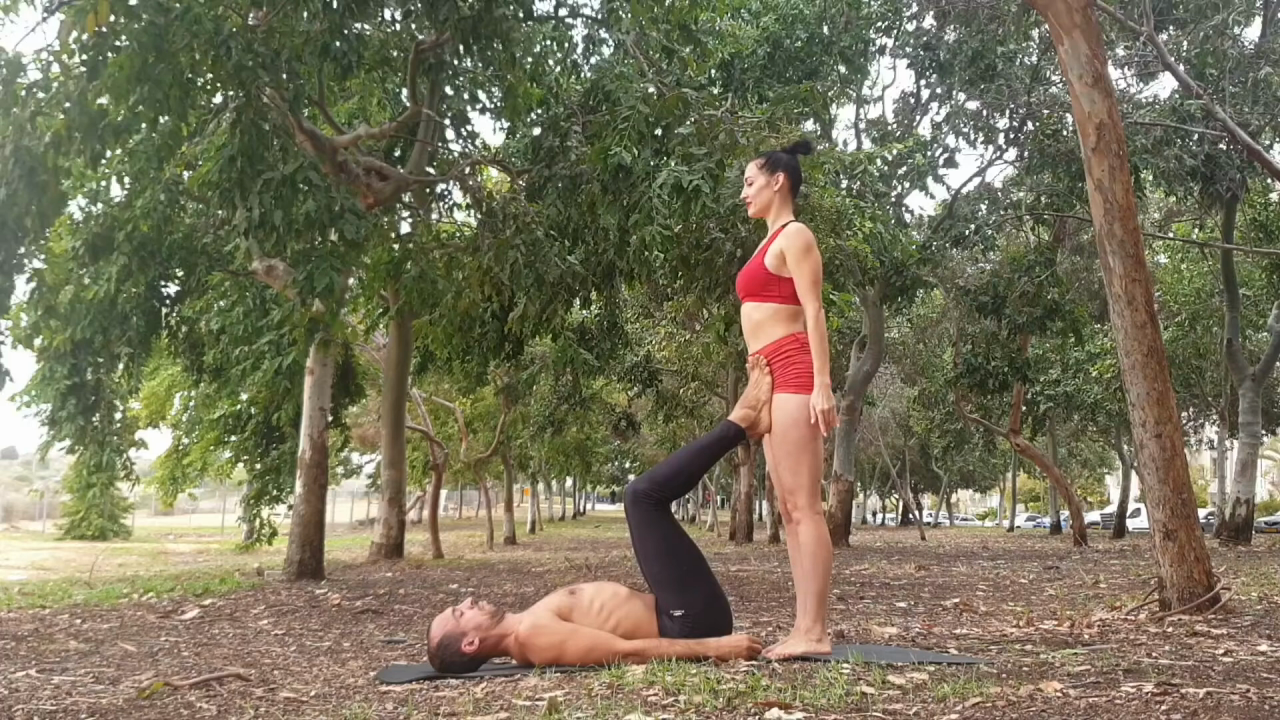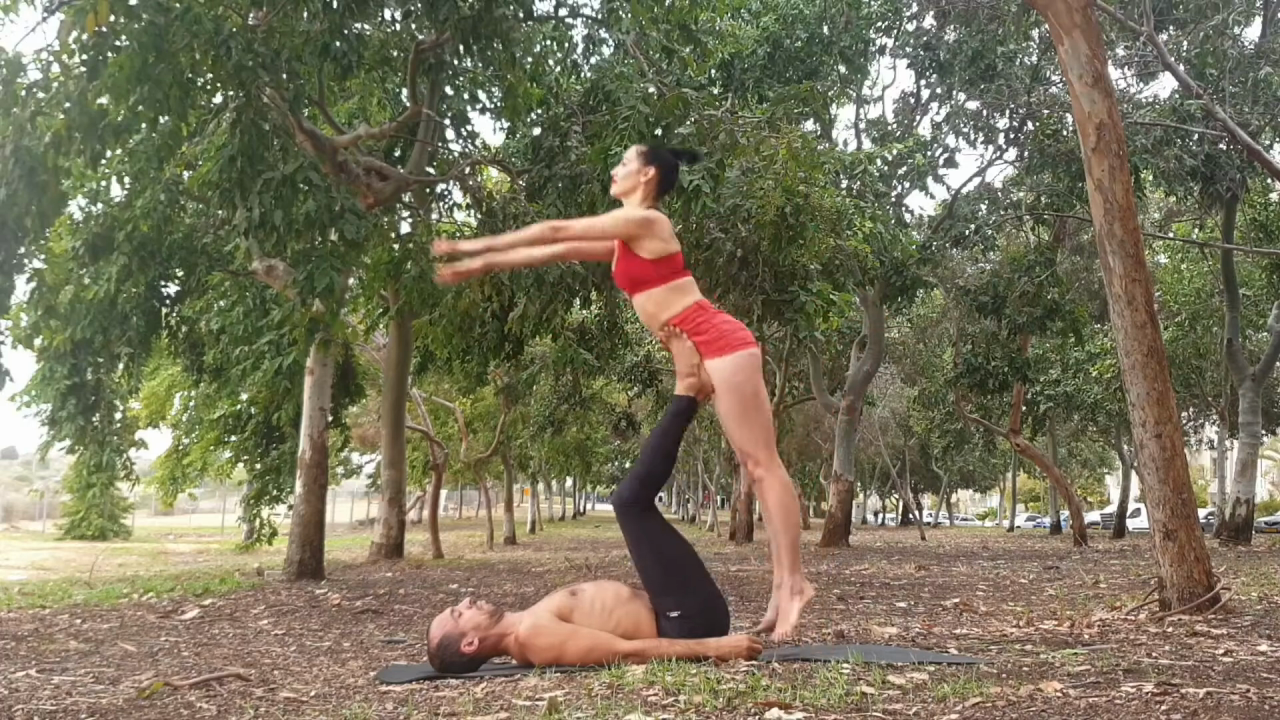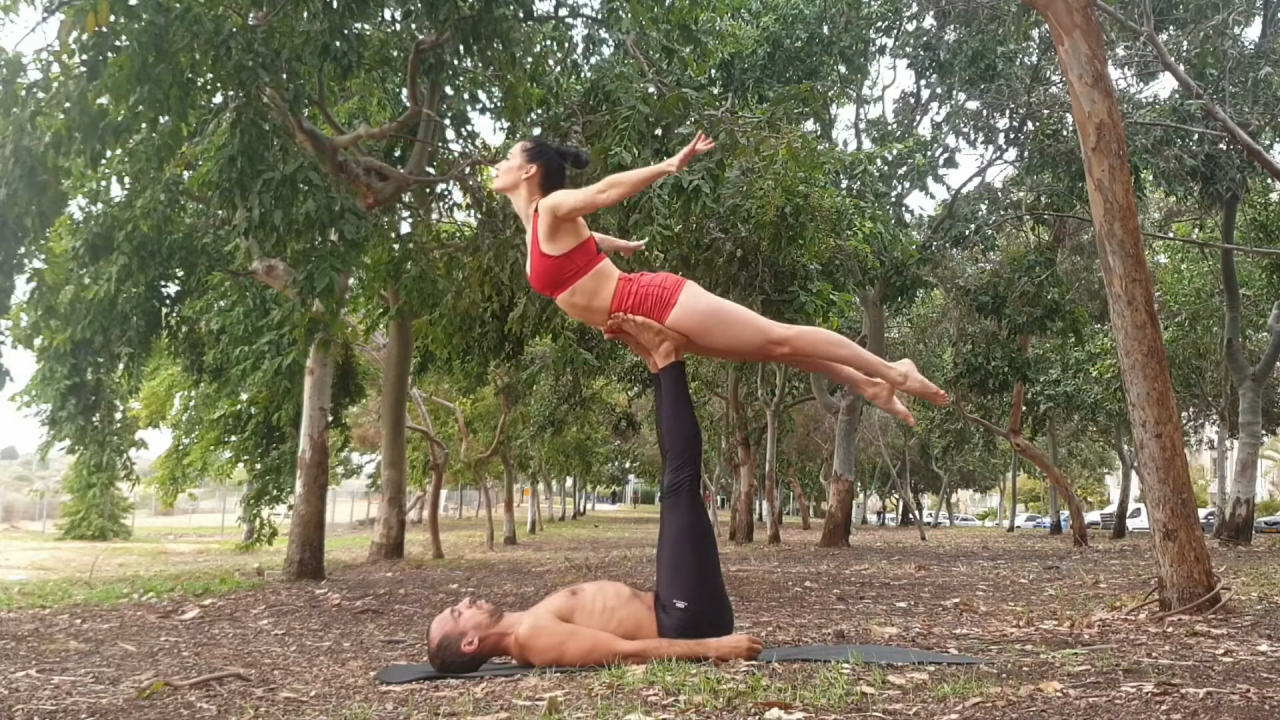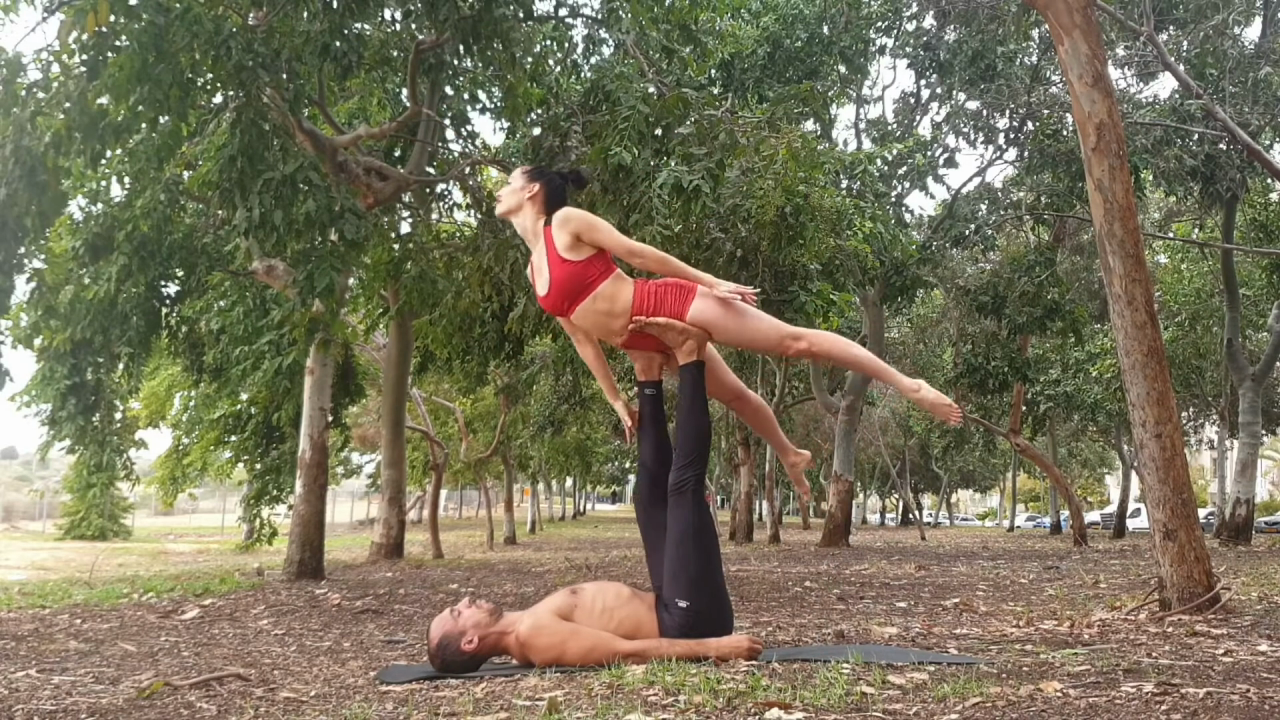
dt=1s
person 1, frame 1
left shoulder: (795, 236)
right shoulder: (773, 242)
left elbow: (813, 312)
left wrist: (822, 385)
left hip: (792, 377)
right hip: (776, 380)
left knee: (803, 508)
right knee: (790, 509)
left ankle: (812, 632)
right ankle: (807, 628)
person 1, frame 2
left shoulder: (643, 222)
right shoulder: (625, 234)
left elbow: (553, 232)
right elbow: (556, 249)
left wrist: (477, 245)
right wrist: (484, 263)
left hip: (722, 343)
right hip: (713, 348)
left knee: (761, 465)
right knee: (756, 466)
left ankle: (792, 583)
right ankle: (787, 585)
person 1, frame 3
left shoulder: (552, 209)
right shoulder: (537, 228)
left elbow: (608, 190)
left wrist: (669, 165)
left hip: (659, 301)
right hip: (649, 321)
left knee: (779, 339)
right knee: (768, 348)
left ankle: (892, 372)
right ankle: (869, 386)
person 1, frame 4
left shoulder: (566, 221)
right shoulder: (535, 273)
left elbow: (636, 252)
right elbow: (582, 335)
left wrist: (711, 282)
right wrist: (615, 399)
left hip: (675, 305)
right hip: (653, 343)
left knee: (795, 341)
right knee: (731, 393)
left ankle: (907, 385)
right ankle: (788, 454)
person 2, frame 1
left shoulder: (527, 627)
right shoulder: (530, 635)
right elbow: (627, 652)
right wrist: (714, 647)
left hip: (680, 621)
right hip: (691, 623)
left knee: (645, 497)
right knee: (644, 494)
left ankle: (742, 423)
right ankle: (739, 423)
person 2, frame 2
left shoulder: (528, 627)
right shoulder: (531, 636)
right elbow: (628, 652)
right wrist: (714, 647)
left hip: (677, 623)
right hip: (690, 623)
left knee: (633, 499)
right knee: (630, 498)
left ankle: (689, 389)
right ankle: (686, 392)
person 2, frame 3
left shoulder: (530, 625)
right shoulder: (531, 636)
right elbow: (628, 652)
right wrist: (712, 647)
left hip: (676, 617)
right hip: (689, 622)
right knee: (680, 486)
left ankle: (661, 363)
right ankle: (665, 358)
person 2, frame 4
left shoulder: (530, 625)
right shoulder: (531, 635)
right elbow: (628, 652)
right wrist: (712, 647)
left hip: (677, 614)
right hip: (690, 623)
left knee: (651, 492)
right knee: (684, 487)
left ankle: (649, 373)
right ankle: (688, 356)
